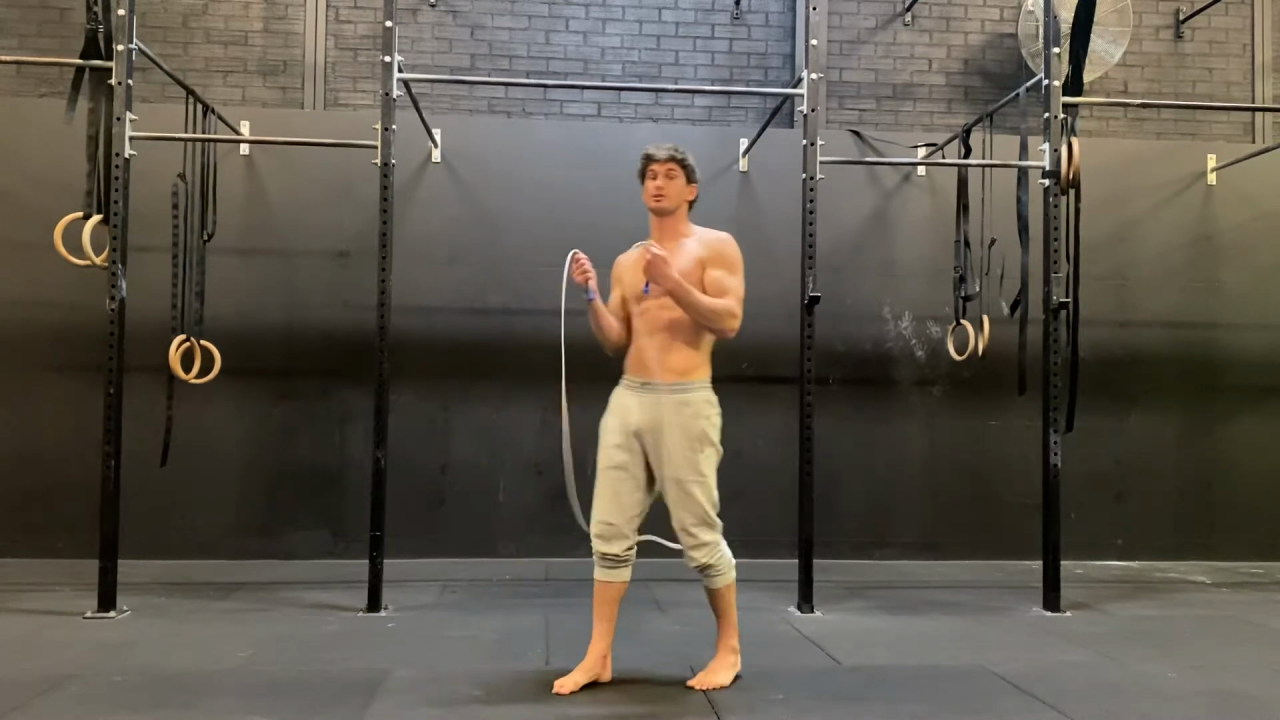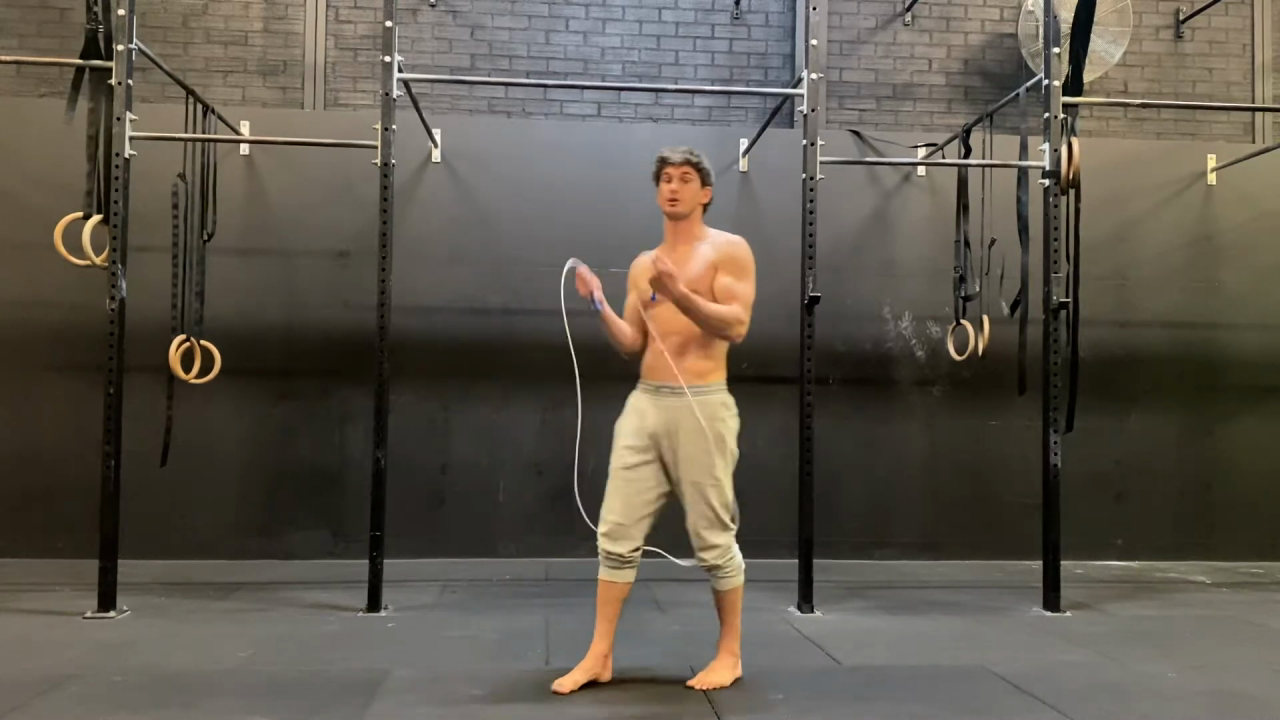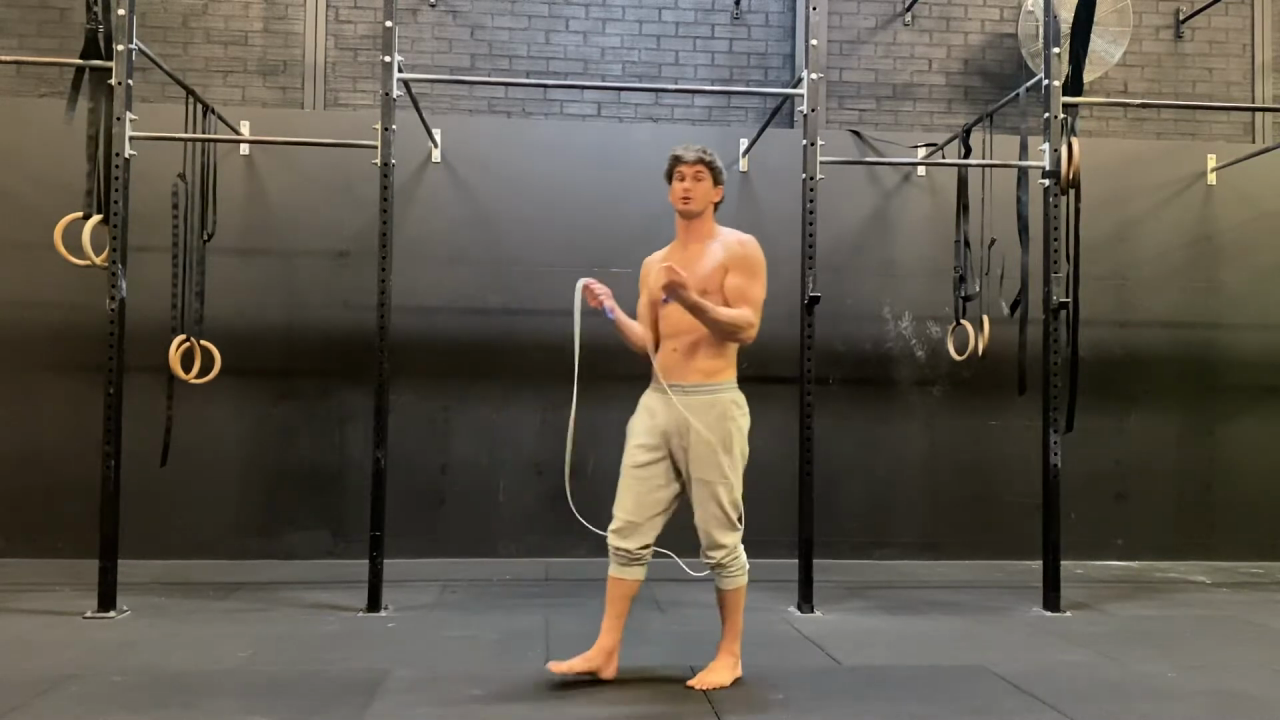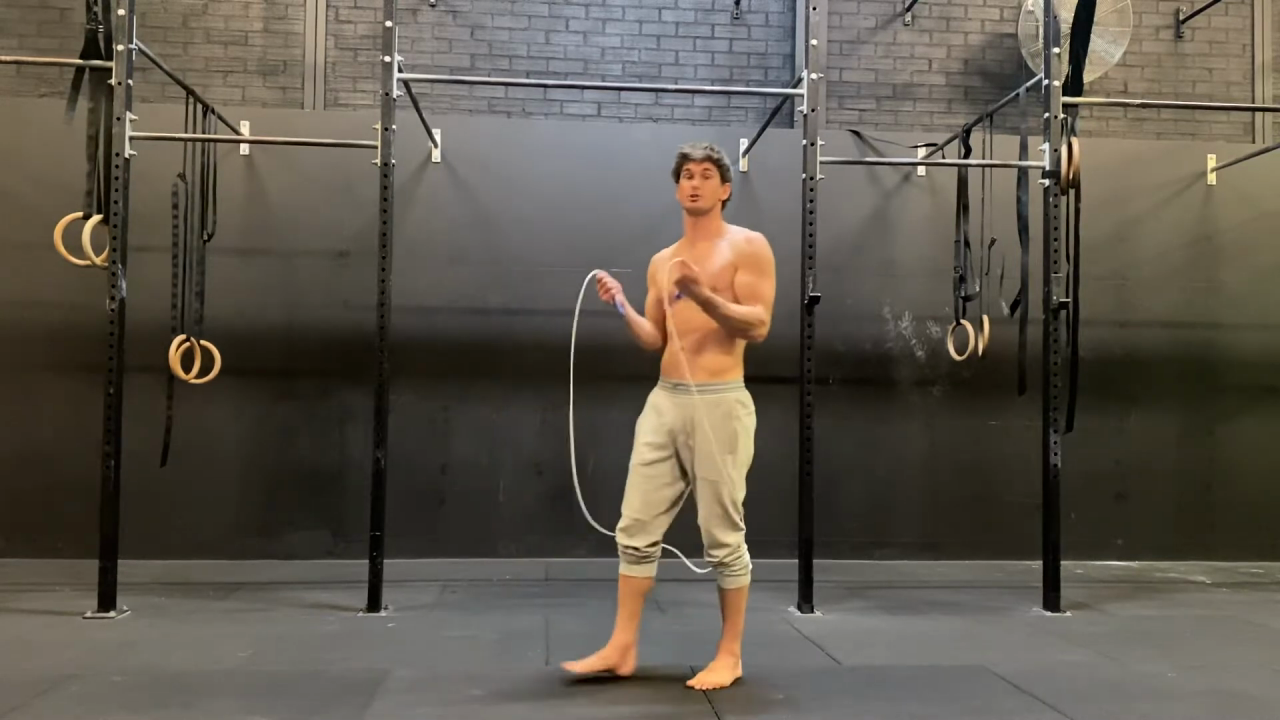
dt=0.1s
person 1, frame 1
left shoulder: (716, 246)
right shoulder: (626, 262)
left elbow: (728, 320)
right elbow: (616, 341)
left wrist: (672, 282)
right wrist: (593, 295)
left hip: (686, 403)
right hip: (627, 401)
left knee: (700, 535)
right knee: (610, 533)
left ankle: (729, 647)
right ankle: (598, 655)
person 1, frame 2
left shoulder: (729, 249)
right shoulder: (643, 265)
left elbow: (736, 325)
right elbow: (632, 344)
left wrist: (678, 293)
right wrist: (600, 305)
left hip: (702, 406)
right hip: (644, 405)
left knee: (713, 539)
right knee: (616, 533)
left ankle: (730, 653)
right ankle: (598, 656)
person 1, frame 3
left shoulder: (740, 248)
right shoulder: (653, 263)
left elbow: (746, 327)
right elbow: (647, 342)
left wrist: (690, 298)
right wrist: (611, 311)
left hip: (713, 405)
right hip: (656, 404)
left knee: (720, 538)
right knee: (628, 531)
left ankle: (730, 654)
right ankle: (605, 650)
person 1, frame 4
left shoulder: (749, 247)
right shoulder: (661, 261)
left elbow: (757, 325)
right elbow: (653, 339)
left wrist: (702, 295)
right wrist: (620, 305)
left hip: (720, 403)
right hip: (663, 401)
left knee: (723, 536)
right knee: (636, 527)
left ankle: (729, 655)
right ankle: (621, 648)
